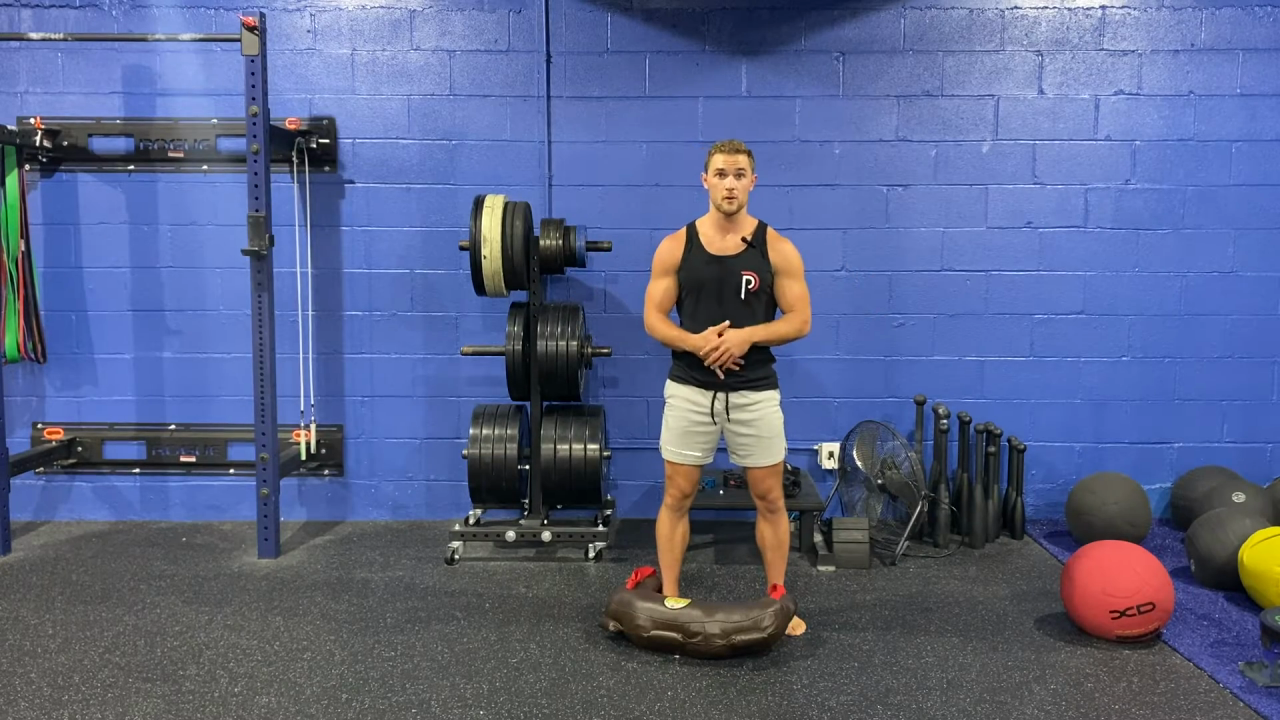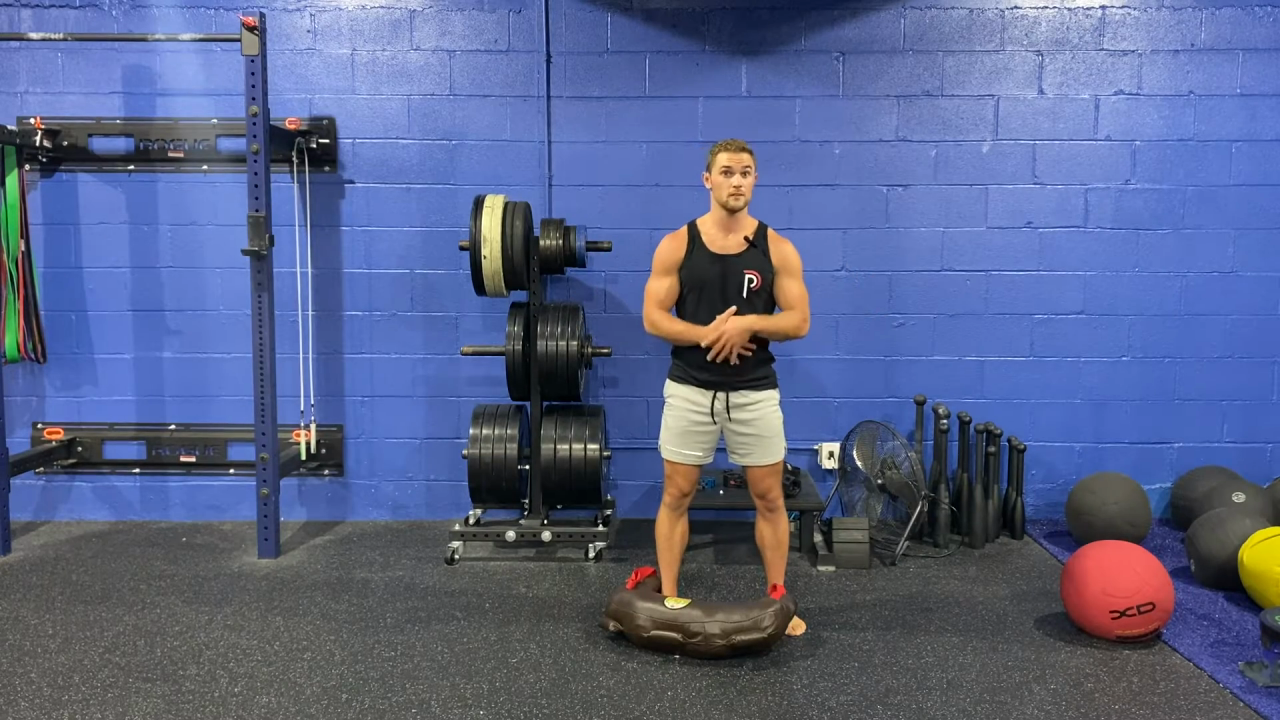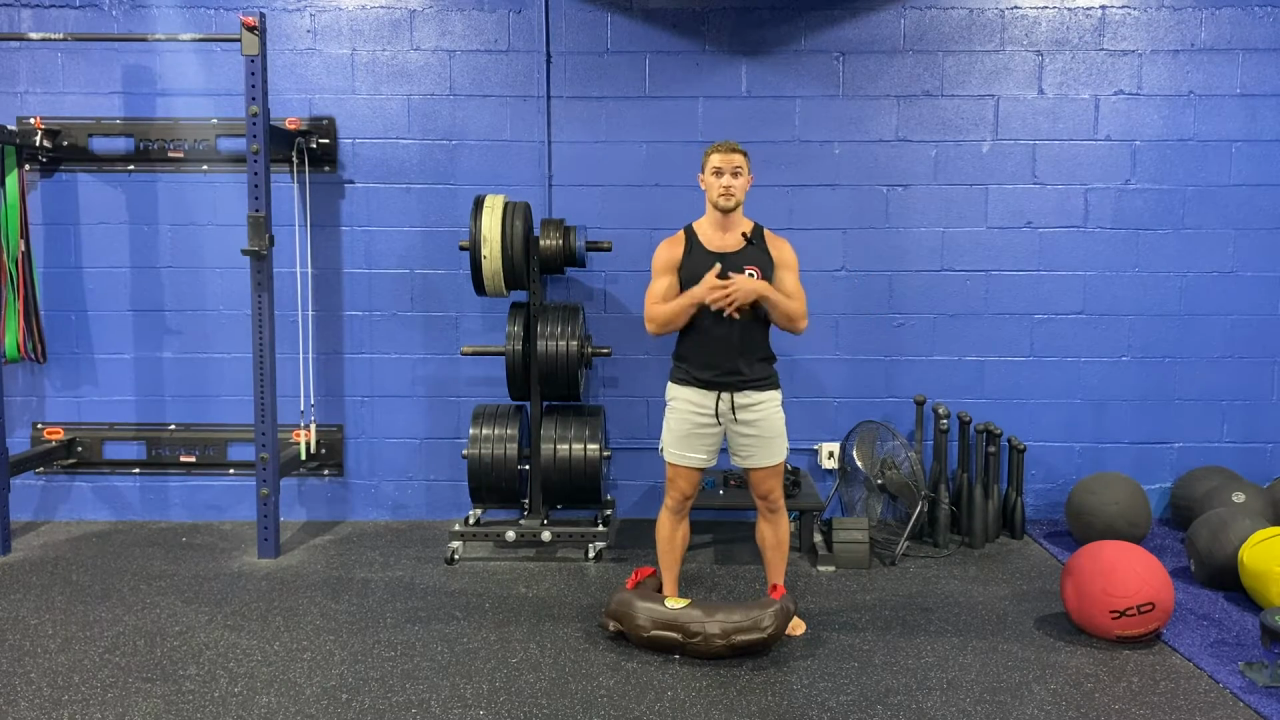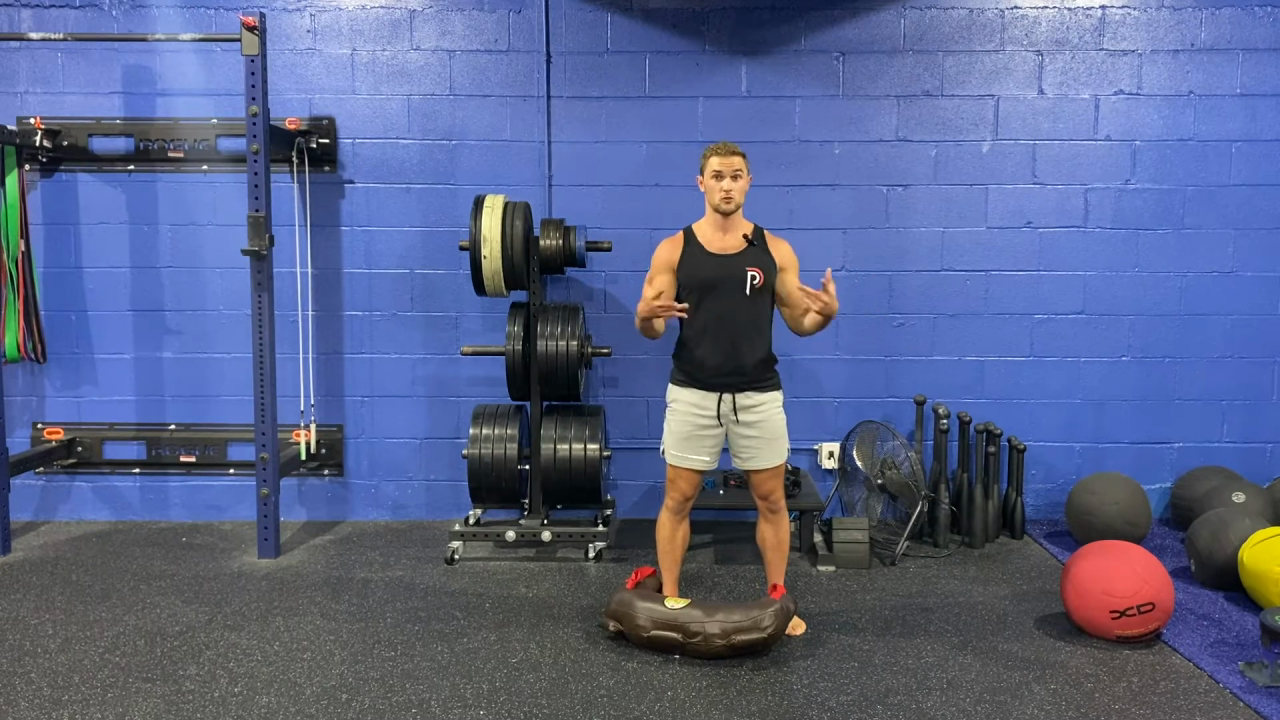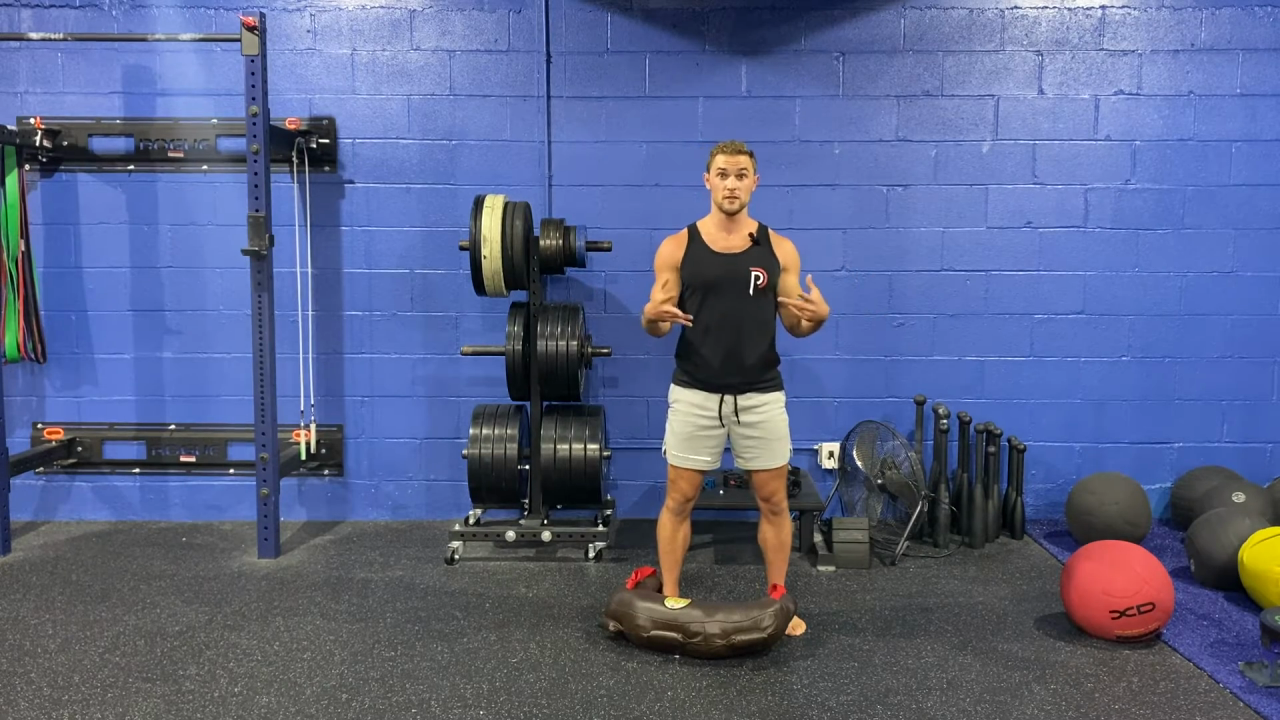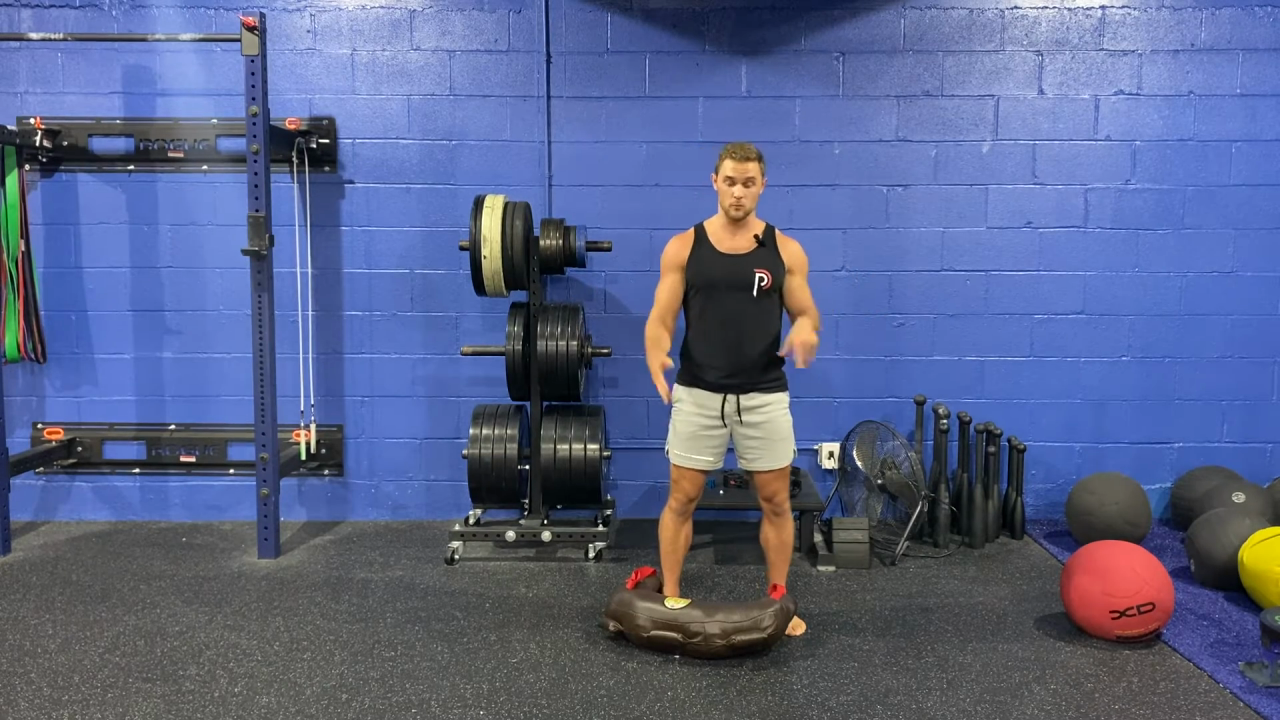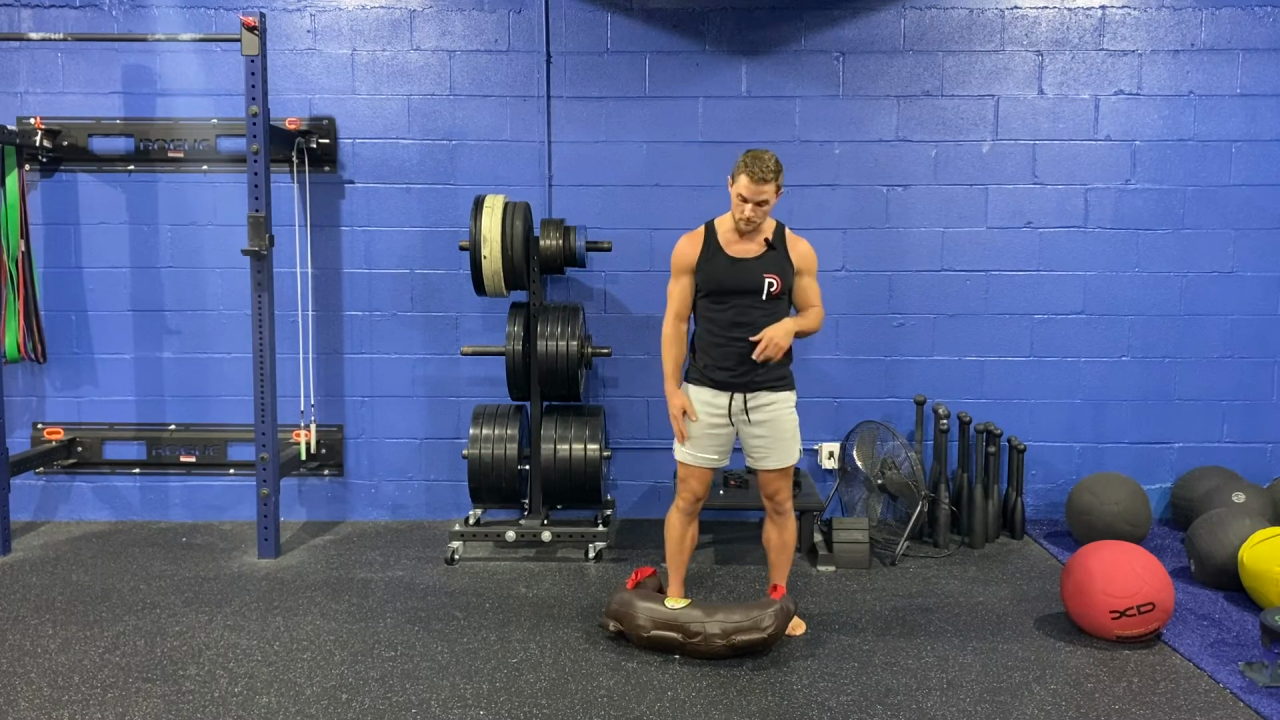
dt=0.3s
person 1, frame 1
left shoulder: (778, 249)
right shoulder: (675, 246)
left elbow: (800, 320)
right elbow: (653, 319)
left wrist: (746, 335)
right wrist: (697, 343)
left hip: (755, 391)
right hip: (689, 389)
left knee: (770, 499)
right knee: (676, 496)
right ankle: (670, 599)
person 1, frame 2
left shoulder: (778, 249)
right shoulder: (676, 245)
left elbow: (799, 320)
right elbow: (653, 316)
left wrist: (748, 323)
right wrist: (706, 334)
left hip: (755, 391)
right hip: (689, 389)
left knee: (769, 498)
right knee: (676, 495)
right ankle: (668, 599)
person 1, frame 3
left shoulder: (775, 247)
right shoulder: (675, 248)
left elbow: (797, 322)
right elbow: (655, 324)
left wrist: (764, 293)
right wrist: (697, 296)
left hip: (757, 392)
right hip: (691, 391)
left knee: (770, 499)
right knee: (677, 498)
right ankle: (669, 599)
person 1, frame 4
left shoulder: (775, 249)
right shoulder: (673, 249)
left elbow: (800, 324)
right elbow: (652, 330)
left wrist: (826, 313)
right wrist: (645, 314)
left hip: (759, 394)
right hip: (692, 393)
left knee: (771, 500)
right knee: (678, 499)
right ankle: (669, 599)
person 1, frame 5
left shoulder: (779, 248)
right shoulder: (676, 247)
left elbow: (794, 324)
right elbow: (658, 321)
left wrist: (816, 315)
right wrist: (652, 316)
left hip: (761, 395)
right hip: (694, 394)
left knee: (774, 501)
right knee: (679, 499)
right ankle: (669, 600)
person 1, frame 6
left shoulder: (785, 249)
right shoulder: (683, 246)
left elbow: (803, 312)
right elbow: (661, 318)
left wrist: (806, 330)
right wrist: (655, 352)
left hip: (765, 395)
right hip: (698, 394)
left knee: (776, 503)
right knee: (682, 500)
right ankle: (670, 599)
person 1, frame 7
left shoulder: (796, 249)
right shoulder: (693, 245)
left elbow: (815, 312)
right elbow: (675, 322)
left wrist: (789, 325)
right wrist: (672, 389)
left hip: (771, 395)
right hip: (705, 392)
left knee: (778, 501)
right knee: (688, 499)
left ankle: (778, 600)
right ankle: (674, 598)
